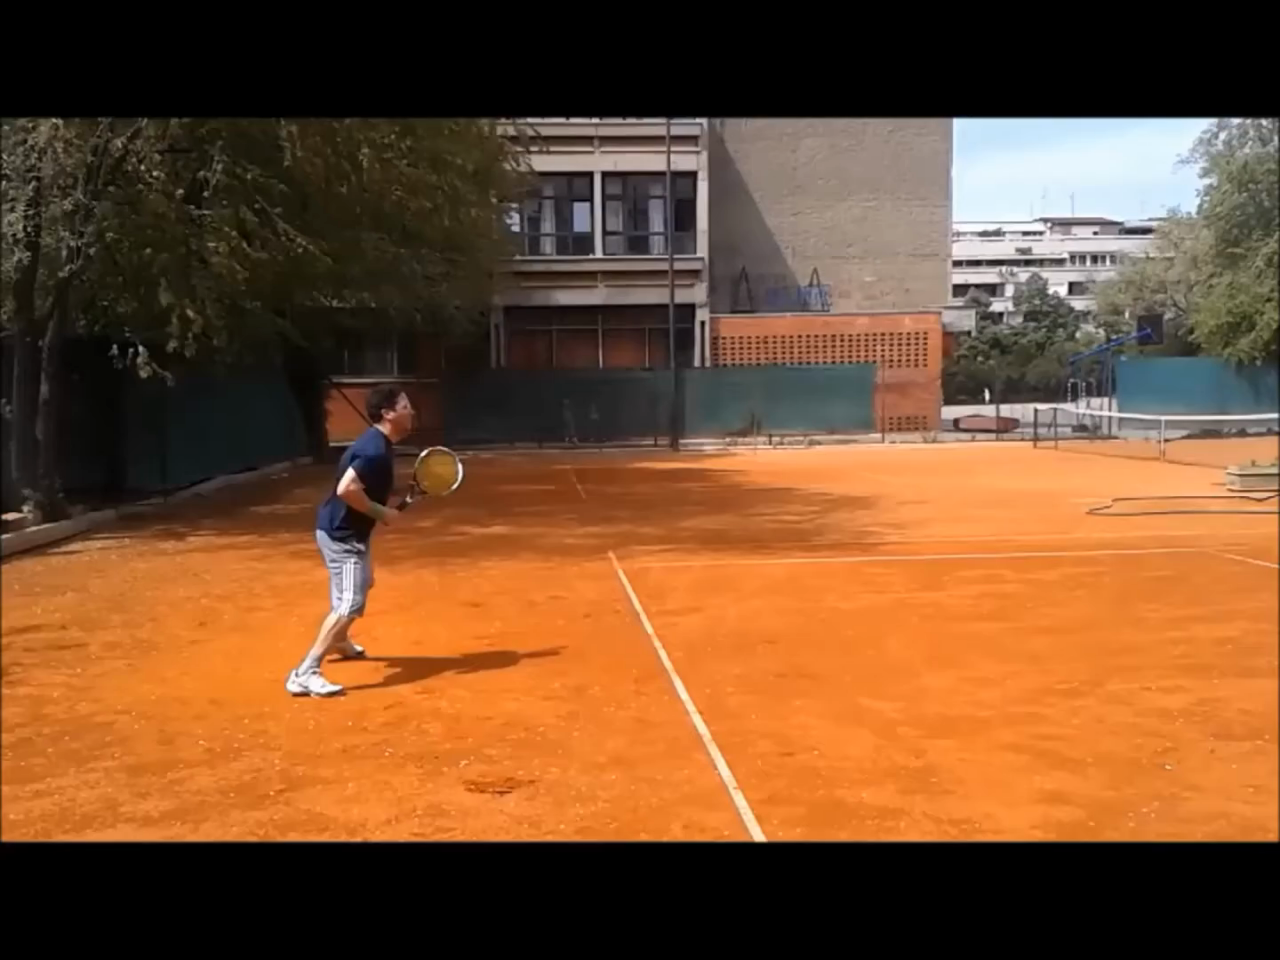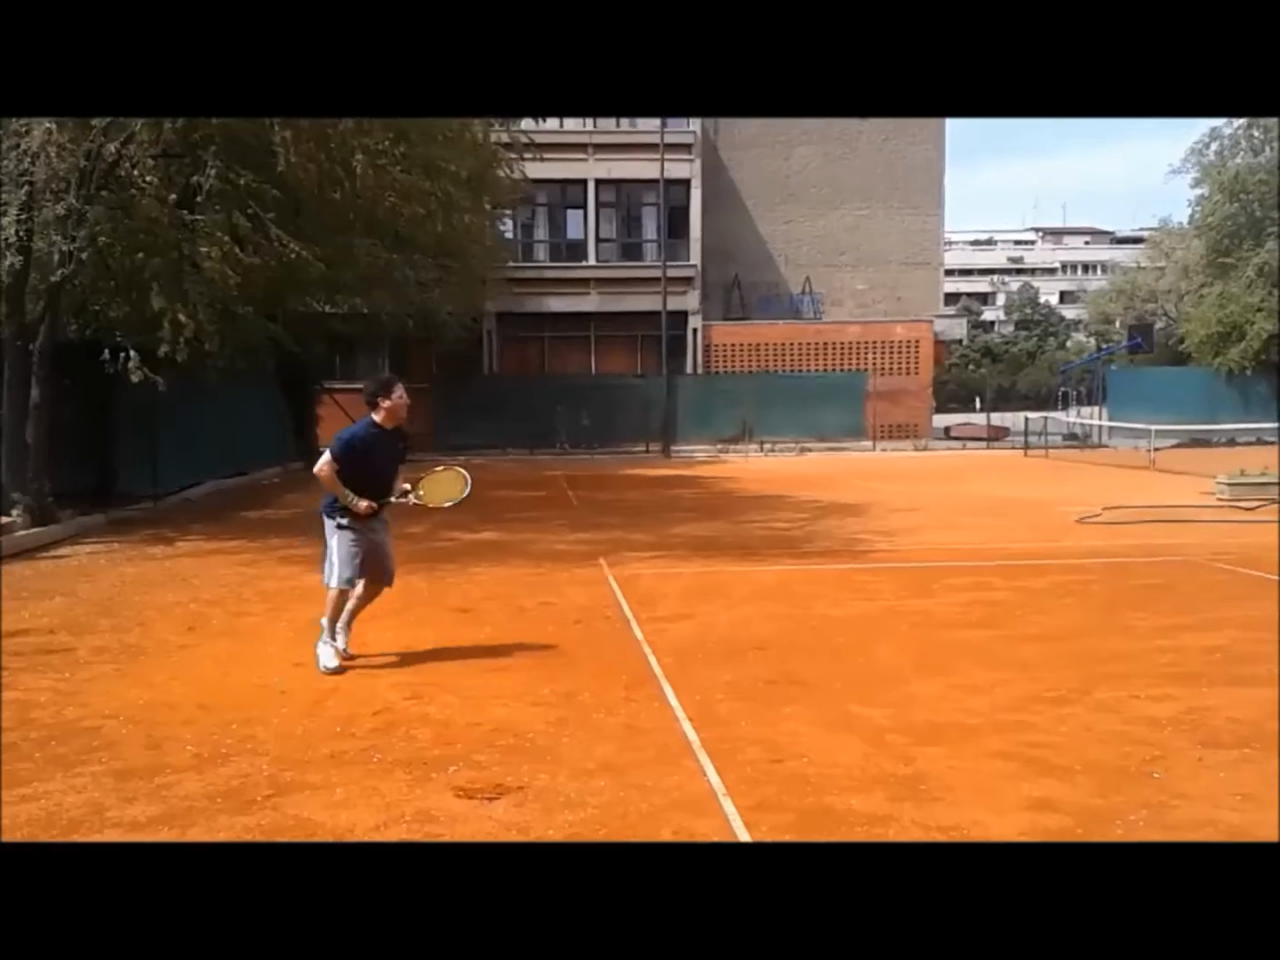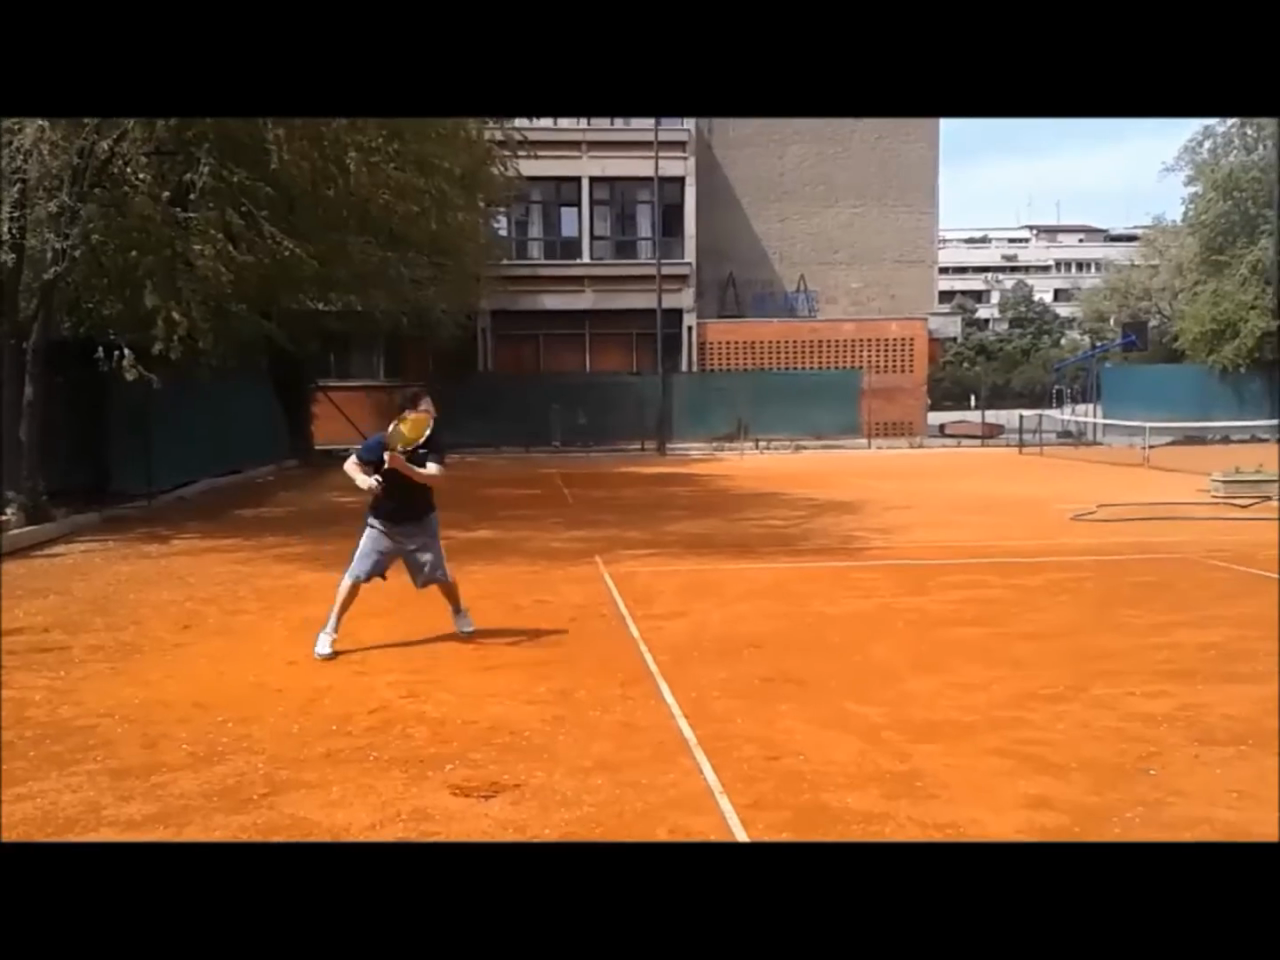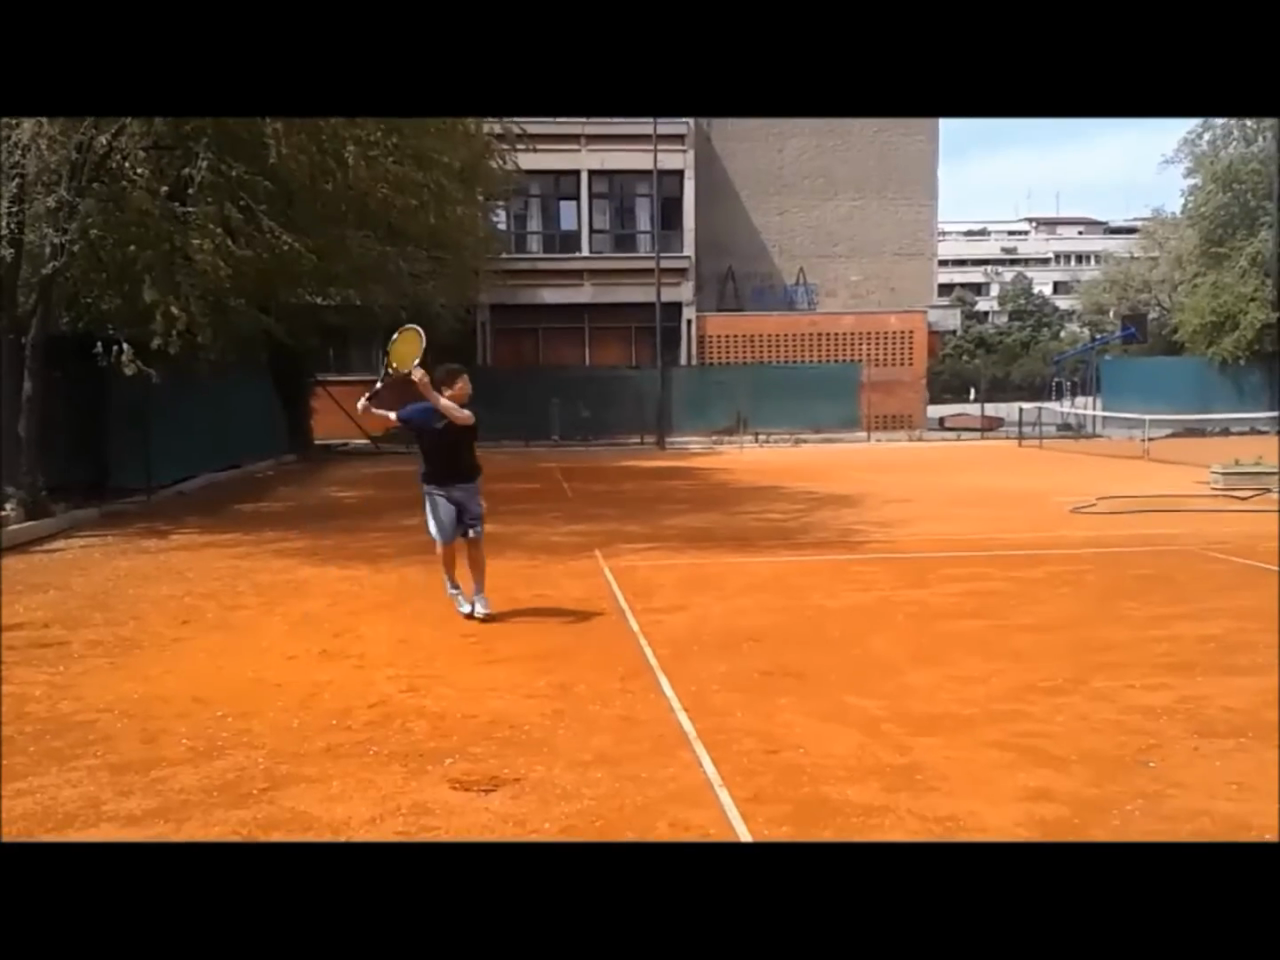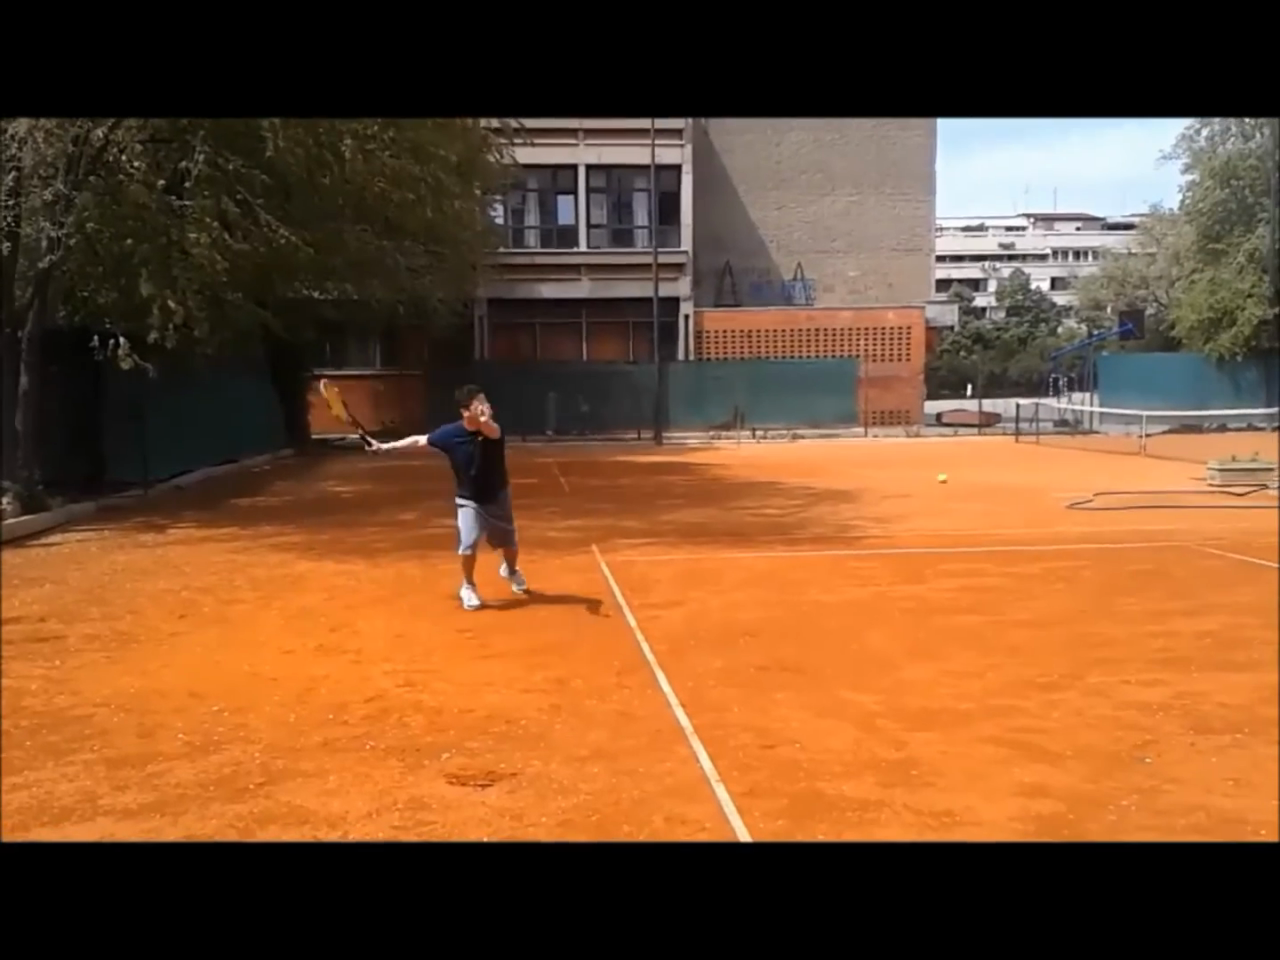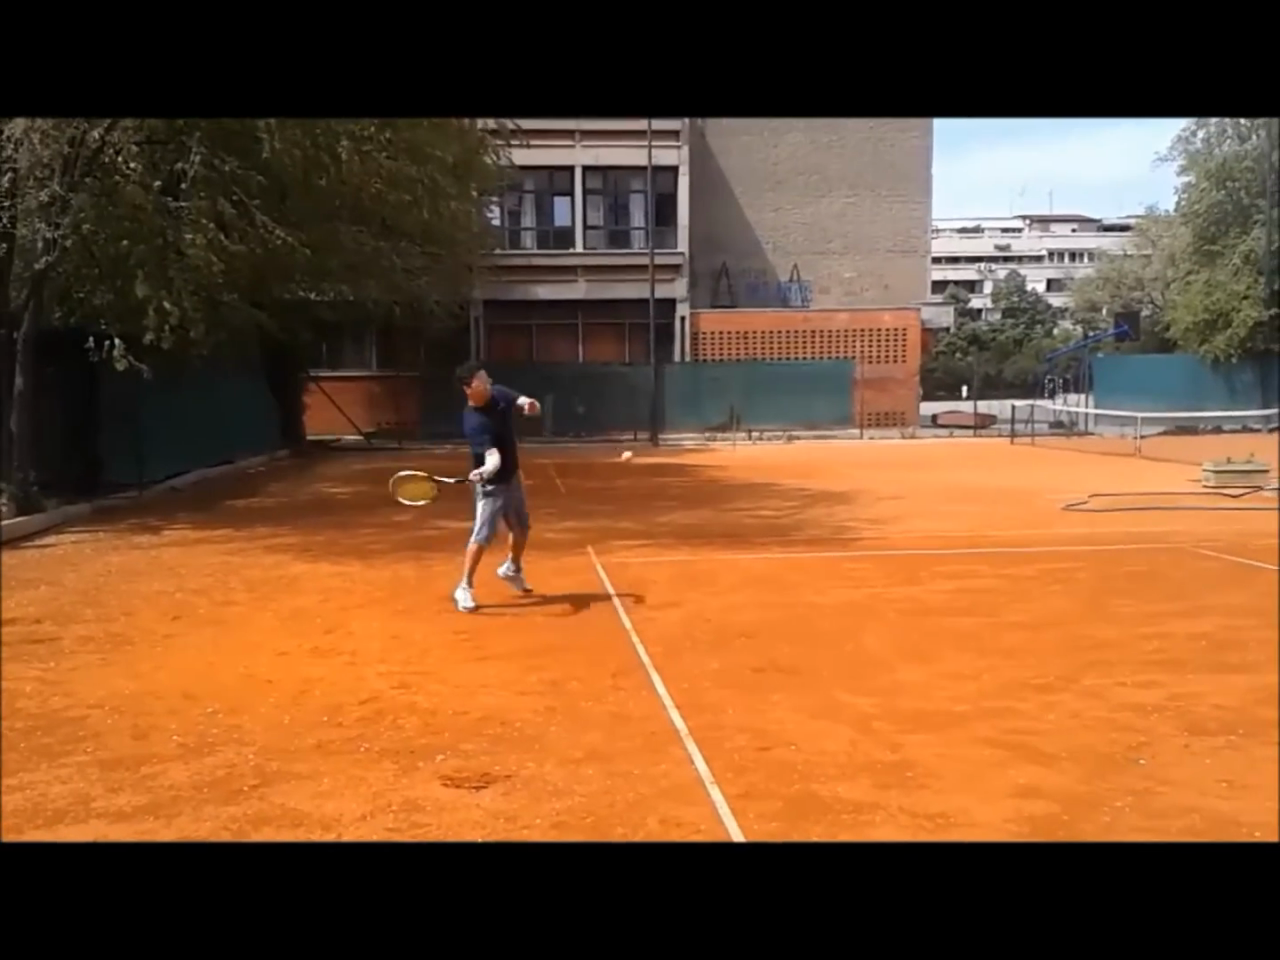
dt=0.3s
person 1, frame 1
left shoulder: (378, 444)
right shoulder: (375, 450)
right elbow: (346, 490)
left wrist: (387, 502)
right wrist: (381, 512)
left hip: (346, 532)
right hip: (343, 535)
left knee: (353, 594)
right knee: (348, 605)
left ankle: (339, 641)
right ankle: (305, 674)
person 1, frame 2
left shoulder: (399, 436)
right shoulder: (355, 436)
right elbow: (321, 470)
left wrist: (401, 487)
right wrist: (352, 500)
left hip: (374, 518)
right hip: (344, 517)
left knee: (380, 577)
right knee: (342, 581)
left ankle: (342, 624)
right ankle: (327, 640)
person 1, frame 3
left shoulder: (432, 442)
right shoulder: (381, 442)
left elbow: (434, 477)
right elbow: (350, 464)
left wrist: (404, 466)
right wrist: (363, 480)
left hip: (421, 522)
right hip: (382, 522)
left knee: (439, 575)
right knee: (356, 576)
left ankle: (459, 613)
right ankle: (330, 631)
person 1, frame 4
left shoulder: (465, 414)
right shoulder: (420, 412)
left elbow: (459, 417)
right elbow: (389, 418)
left wrist: (429, 392)
right wrist: (369, 409)
left hip: (466, 484)
right hip: (436, 486)
left knee: (474, 537)
right knee: (445, 540)
left ankle: (479, 594)
right ankle: (453, 588)
person 1, frame 5
left shoulder: (491, 429)
right shoulder: (449, 434)
left elbow: (493, 431)
right elbow: (419, 441)
left wrist: (486, 422)
right wrist: (385, 447)
left hip: (498, 498)
right hip: (469, 501)
left knee: (509, 545)
right knee: (468, 546)
left ankle: (511, 570)
right ankle: (468, 587)
person 1, frame 6
left shoulder: (496, 395)
right shoulder: (474, 424)
left elbow: (530, 406)
right elbow: (494, 457)
left wrist: (530, 405)
right wrist: (487, 470)
left hip: (511, 478)
right hip: (492, 484)
left knee: (521, 529)
right knee: (482, 537)
left ankle: (512, 568)
right ankle: (465, 587)
